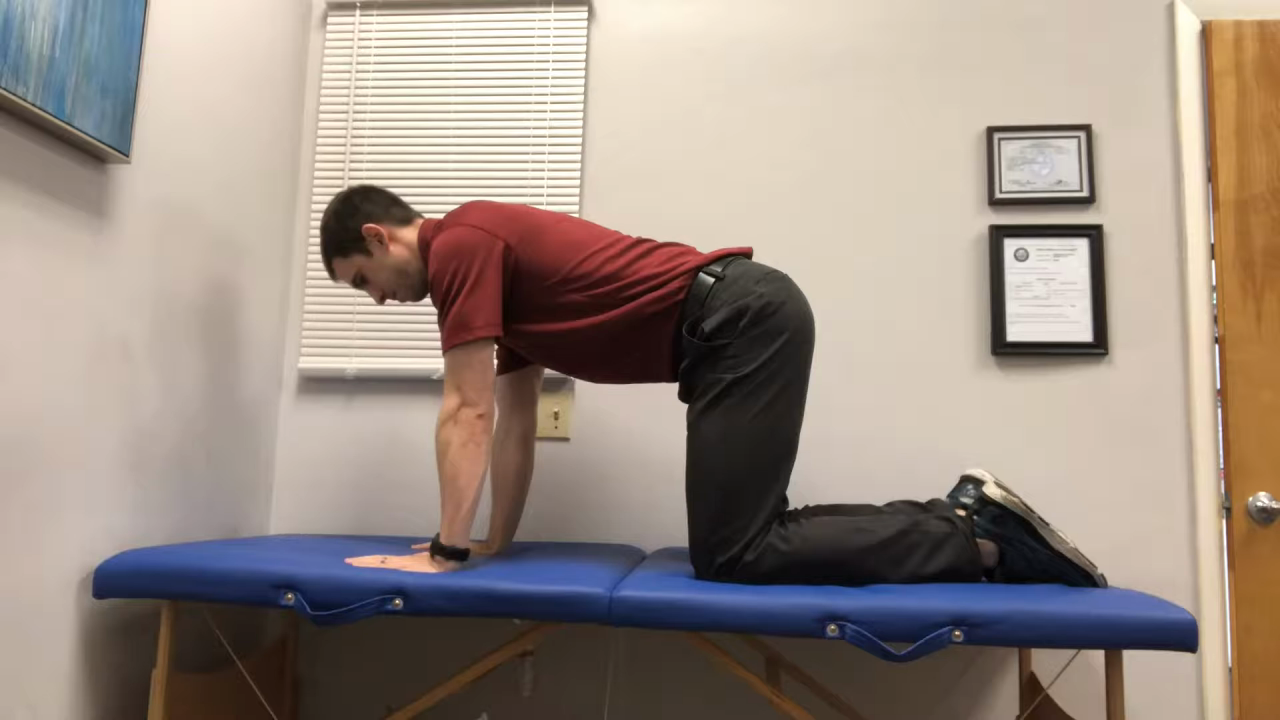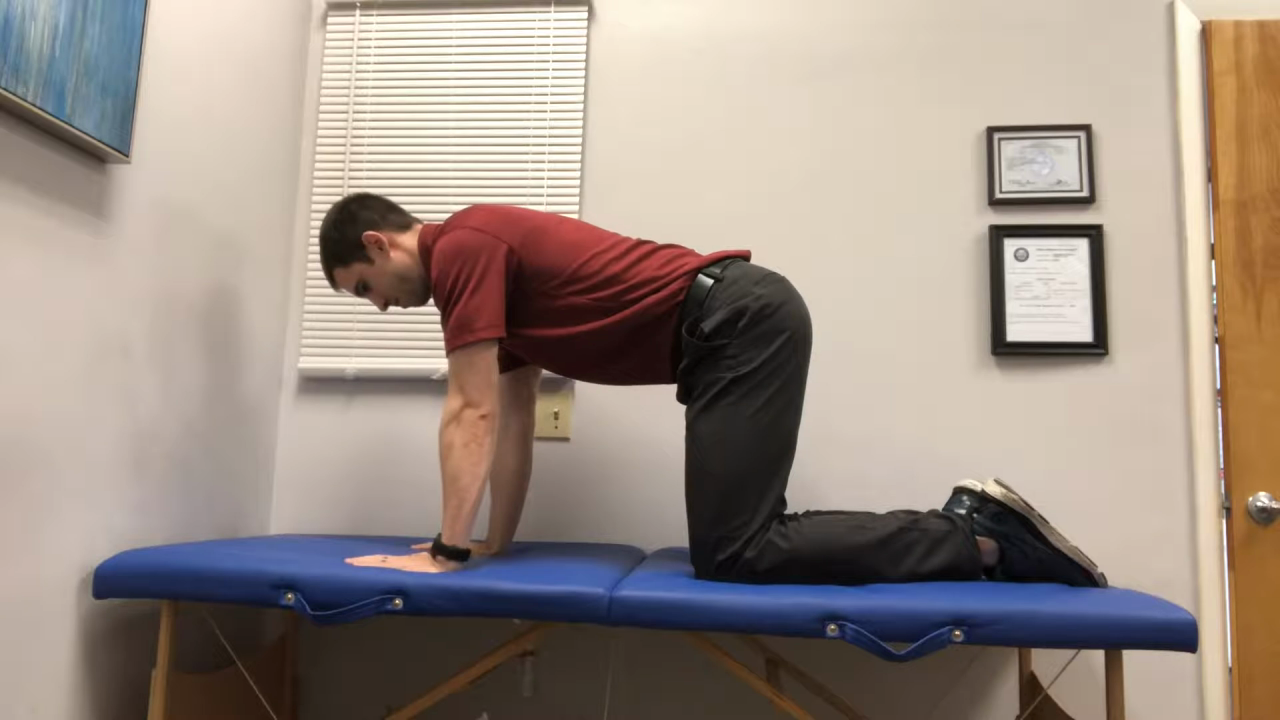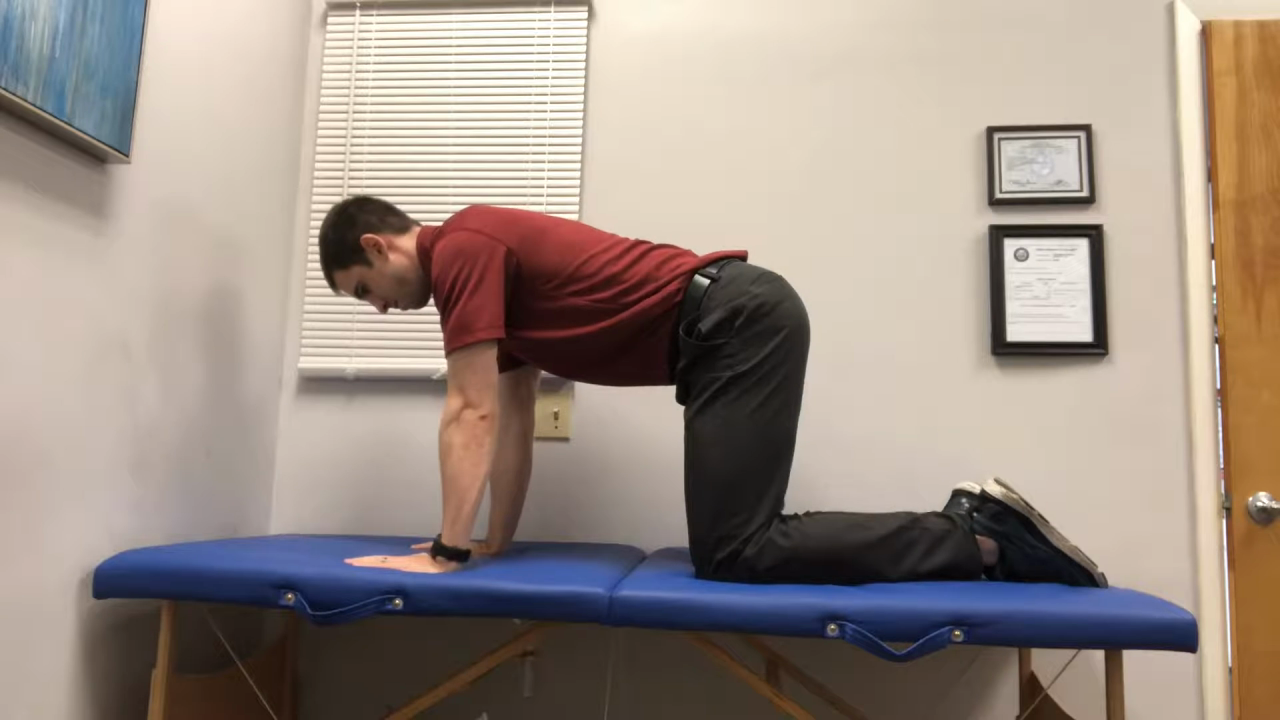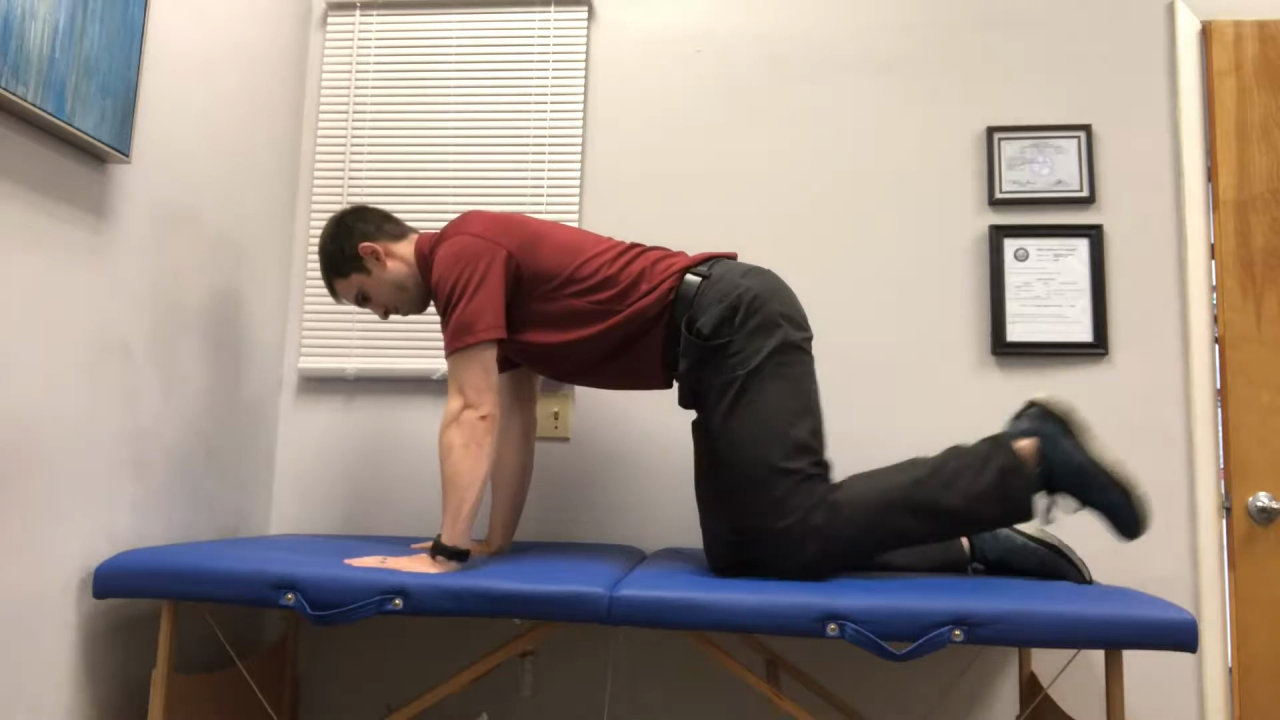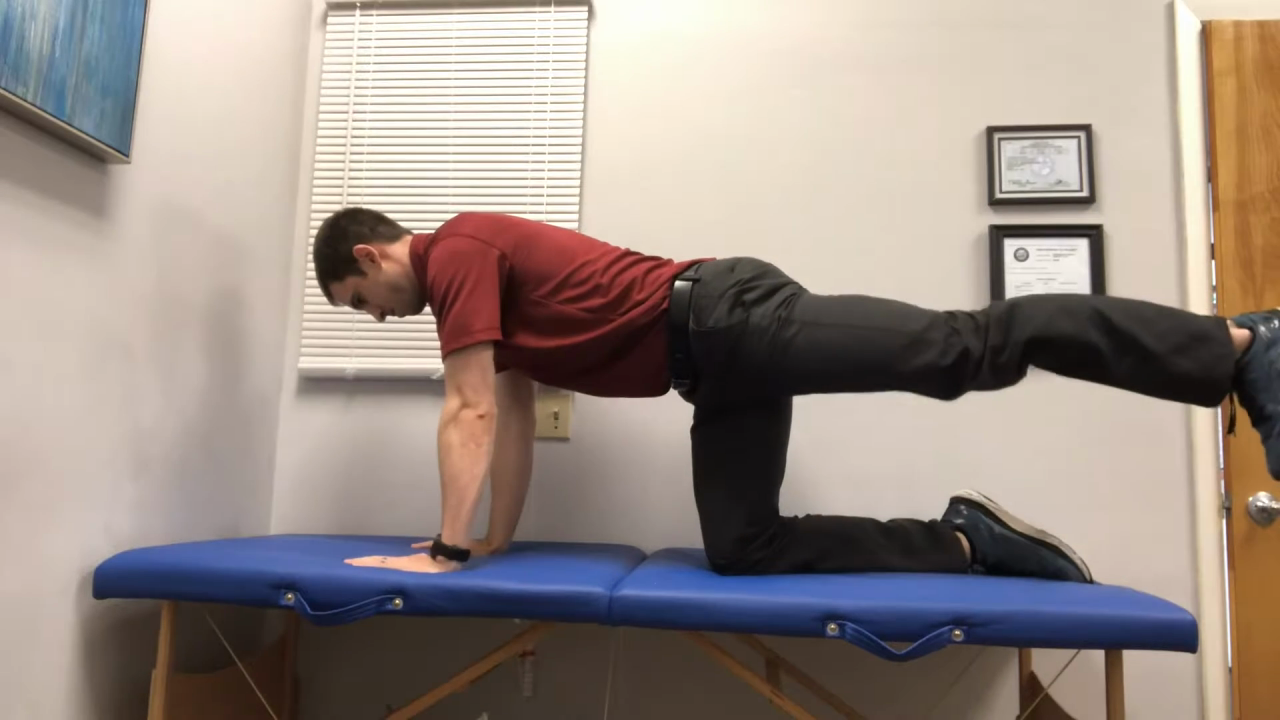
dt=0.7s
person 1, frame 1
left shoulder: (457, 246)
right shoulder: (498, 261)
left elbow: (466, 414)
right elbow: (516, 419)
left wrist: (445, 551)
right wrist: (496, 542)
left hip: (741, 319)
right hip: (748, 320)
left knee: (732, 555)
right knee: (744, 531)
left ankle: (979, 539)
right ankle: (953, 515)
person 1, frame 2
left shoulder: (460, 247)
right shoulder: (498, 265)
left elbow: (471, 414)
right elbow: (513, 418)
left wrist: (447, 550)
right wrist: (495, 540)
left hip: (740, 320)
right hip: (745, 323)
left knee: (730, 555)
right knee: (740, 536)
left ankle: (981, 537)
right ankle: (965, 519)
person 1, frame 3
left shoulder: (459, 248)
right shoulder: (491, 260)
left elbow: (471, 413)
right elbow: (513, 416)
left wrist: (446, 551)
right wrist: (496, 539)
left hip: (737, 321)
right hip: (735, 325)
left knee: (733, 554)
right knee: (738, 539)
left ankle: (981, 537)
right ankle: (965, 525)
person 1, frame 4
left shoulder: (460, 251)
right shoulder: (486, 270)
left elbow: (472, 416)
right elbow: (516, 418)
left wrist: (445, 551)
right wrist: (496, 541)
left hip: (729, 318)
right hip: (720, 336)
left knee: (794, 531)
right knee: (743, 552)
left ankle: (1025, 458)
right ankle: (969, 536)
person 1, frame 5
left shoulder: (456, 250)
right shoulder: (478, 282)
left elbow: (469, 414)
right elbow: (512, 417)
left wrist: (446, 550)
right wrist: (497, 539)
left hip: (728, 318)
right hip: (721, 364)
left knee: (962, 348)
right knee: (744, 548)
right ankle: (967, 540)
